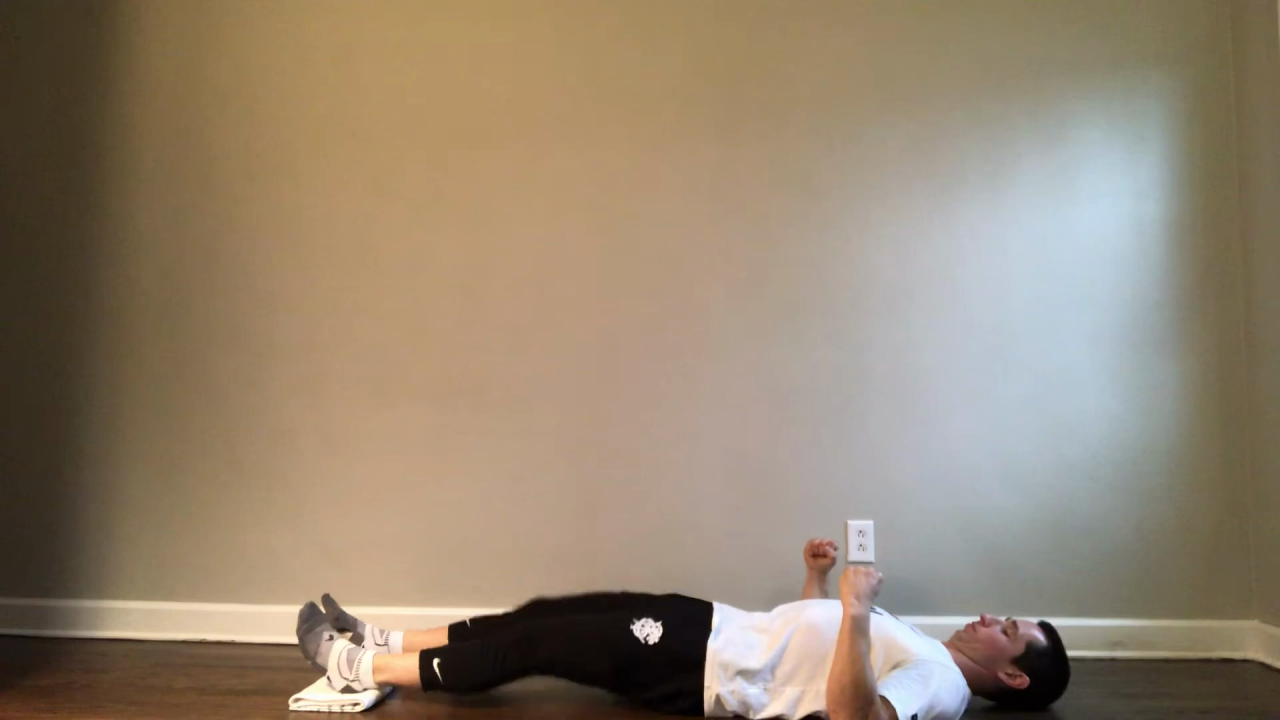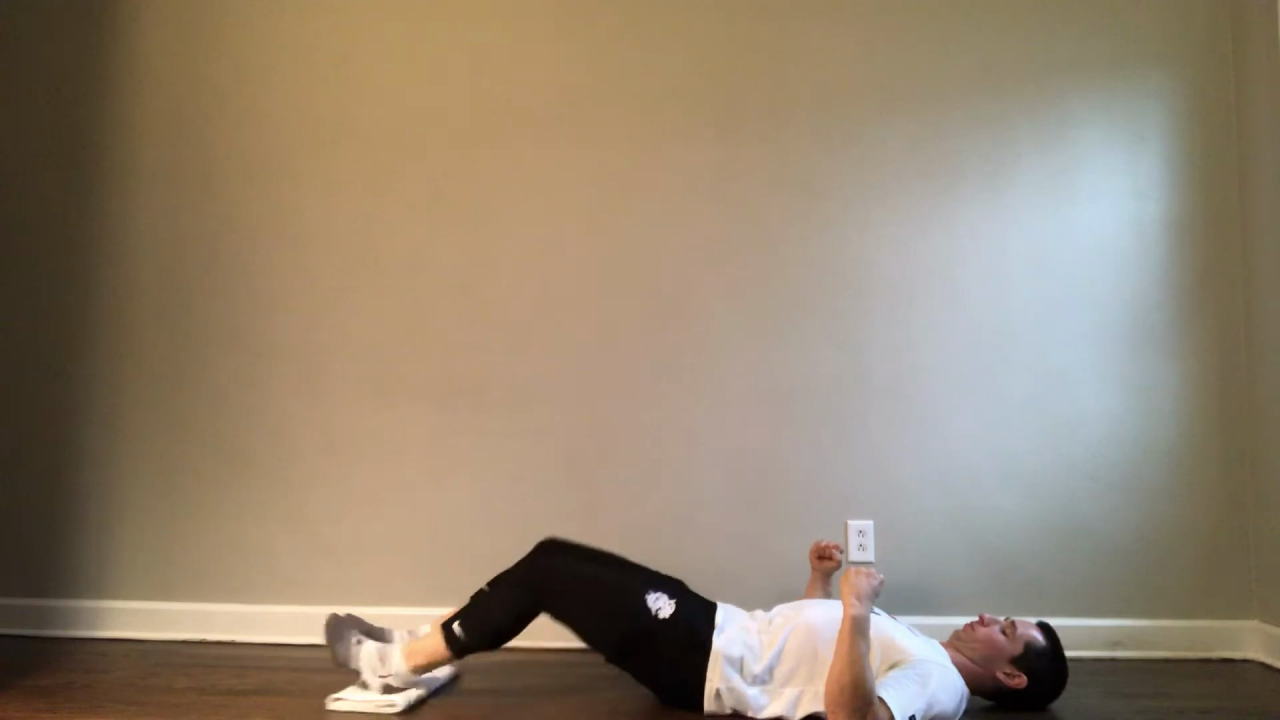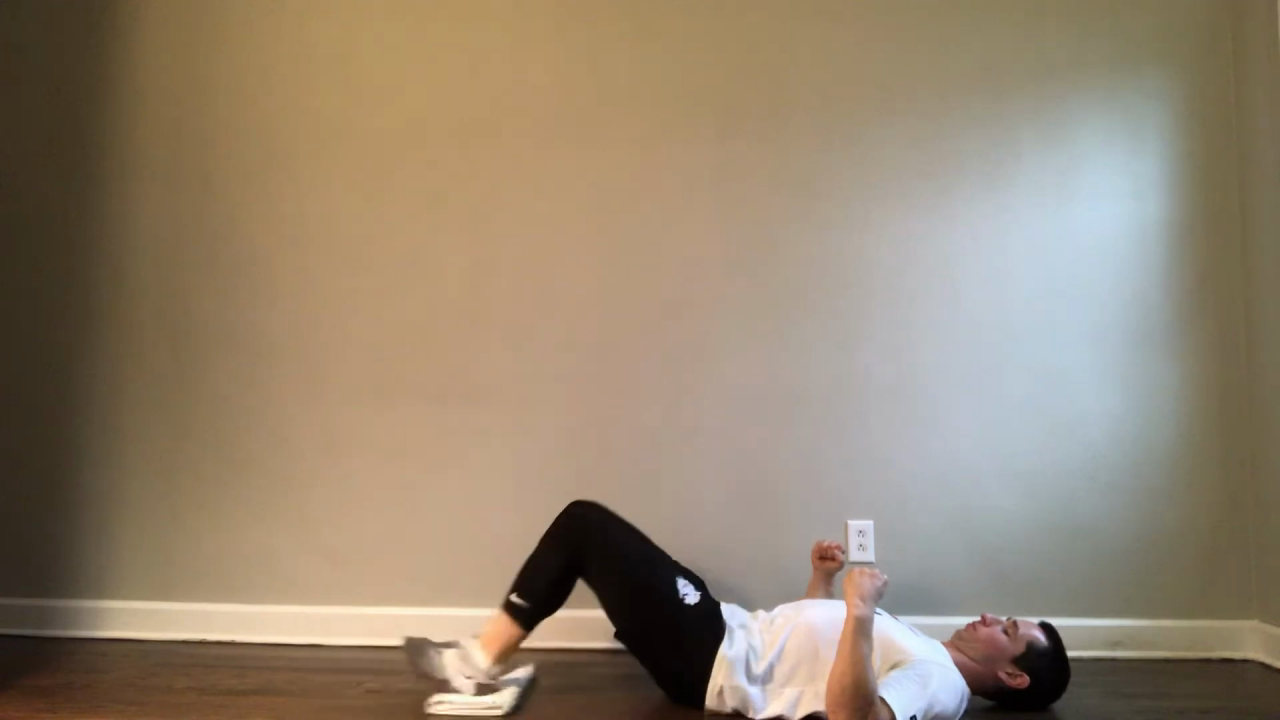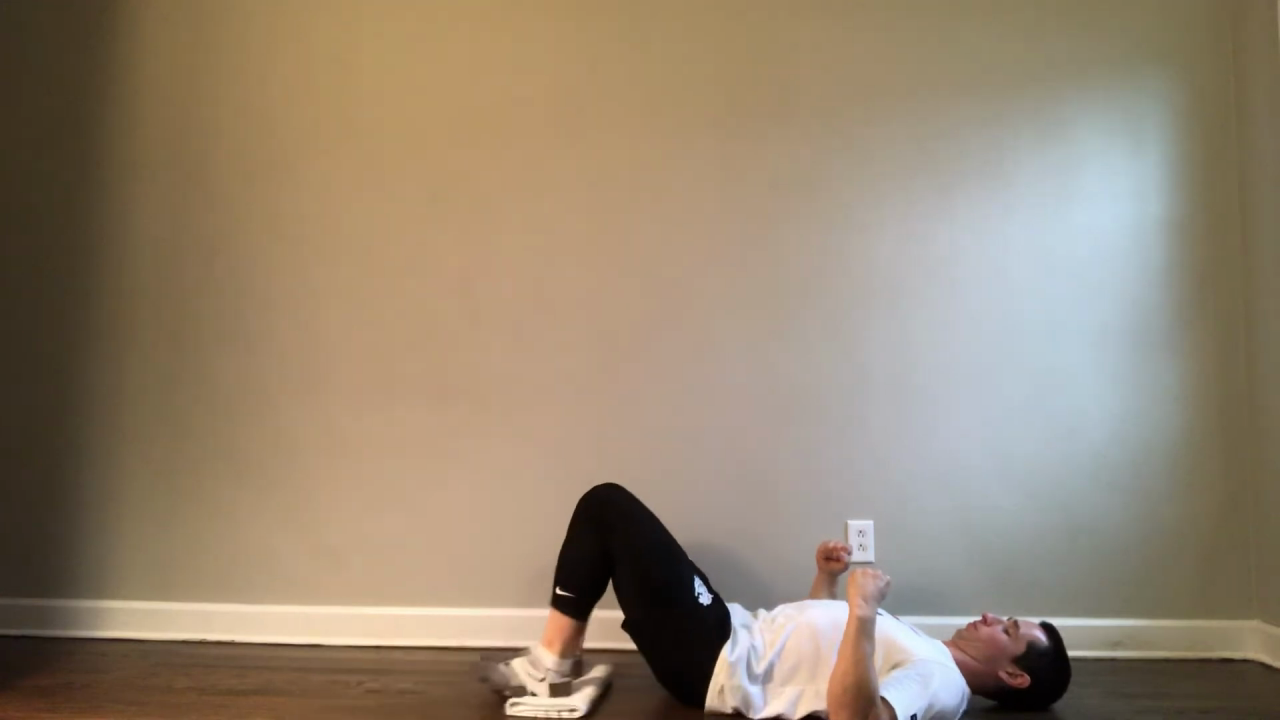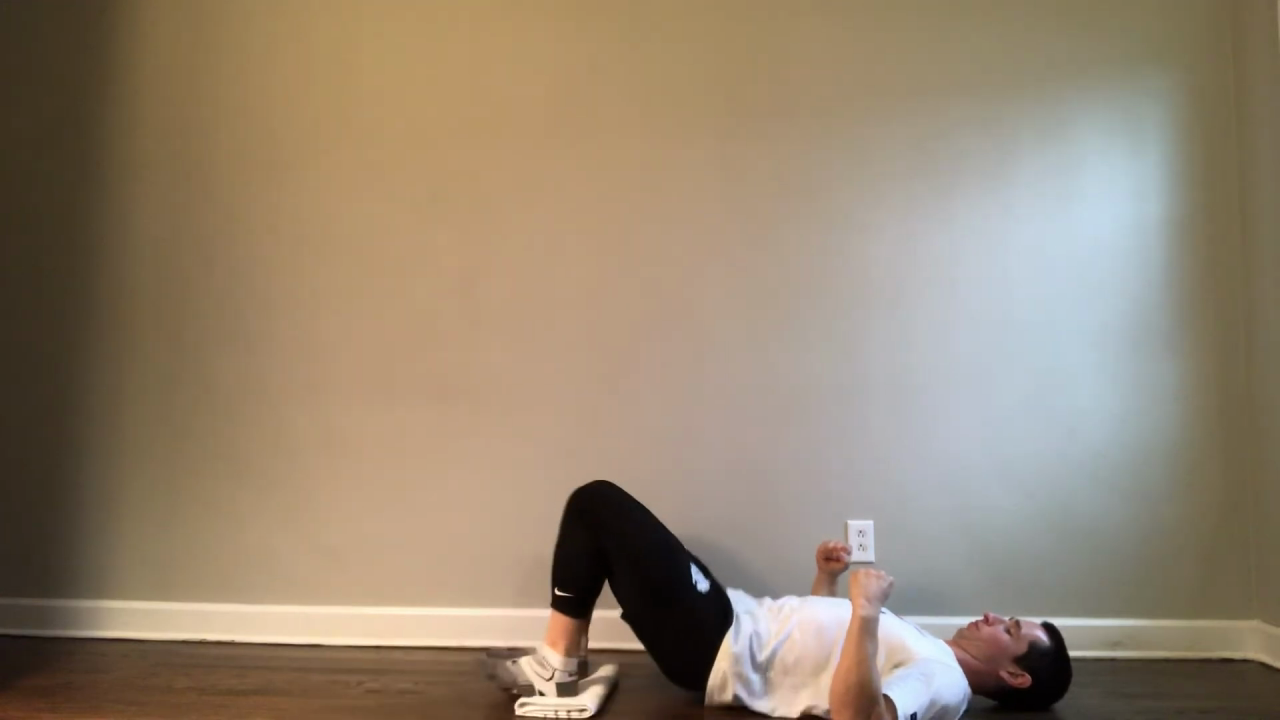
dt=0.3s
person 1, frame 1
right shoulder: (925, 654)
left wrist: (856, 610)
right wrist: (818, 578)
right hip: (713, 629)
left knee: (531, 645)
right knee: (540, 617)
right ankle: (382, 645)
person 1, frame 2
right shoulder: (924, 655)
left wrist: (854, 610)
right wrist: (821, 580)
right hip: (720, 626)
left knee: (547, 573)
right knee: (556, 561)
right ankle: (411, 647)
person 1, frame 3
right shoulder: (925, 655)
left wrist: (860, 612)
right wrist: (824, 580)
left hip: (714, 663)
right hip: (730, 631)
left knee: (583, 523)
right knee: (586, 526)
left ankle: (480, 663)
right ankle: (483, 659)
person 1, frame 4
right shoulder: (927, 655)
left wrist: (861, 612)
right wrist: (828, 580)
left hip: (718, 665)
right hip: (736, 631)
left knee: (607, 505)
right knee: (607, 510)
left ankle: (551, 665)
right ankle: (550, 663)
person 1, frame 5
right shoulder: (929, 658)
left wrist: (865, 612)
right wrist: (827, 580)
left hip: (720, 650)
right hip: (736, 625)
left knee: (594, 503)
right knee: (600, 505)
left ankle: (554, 669)
right ankle: (557, 664)
